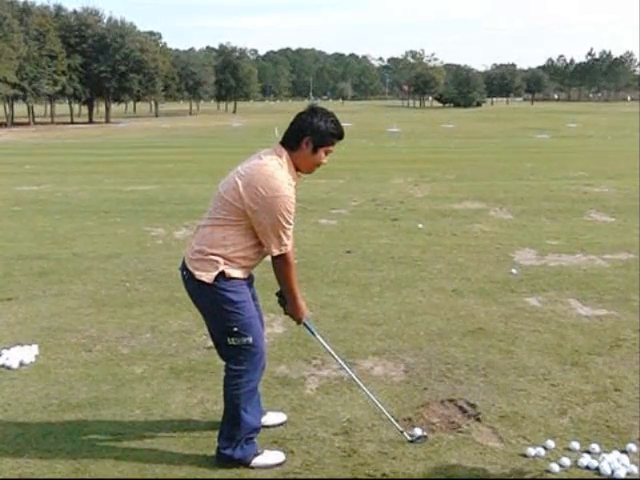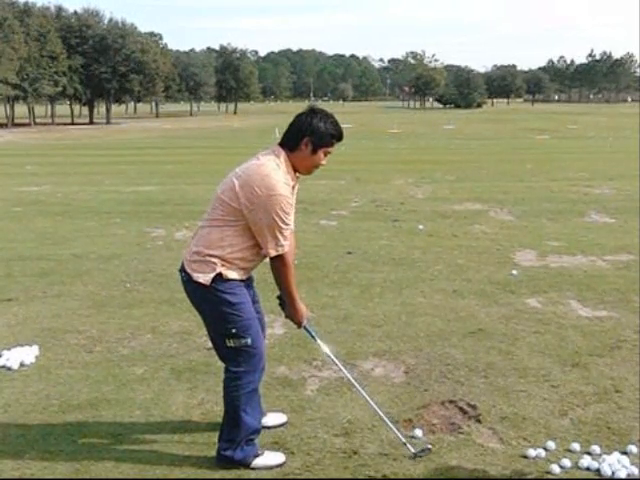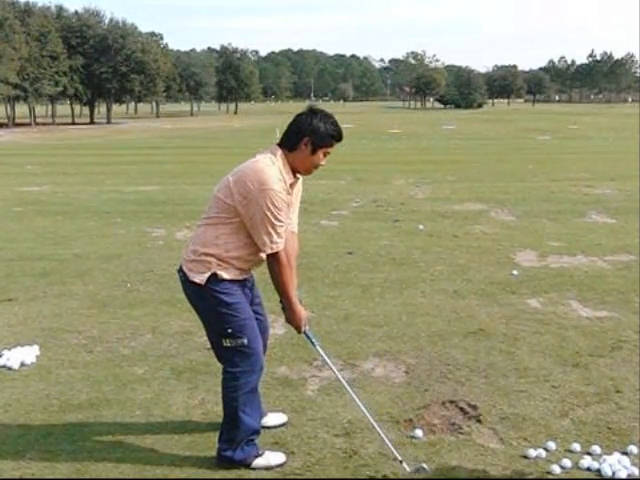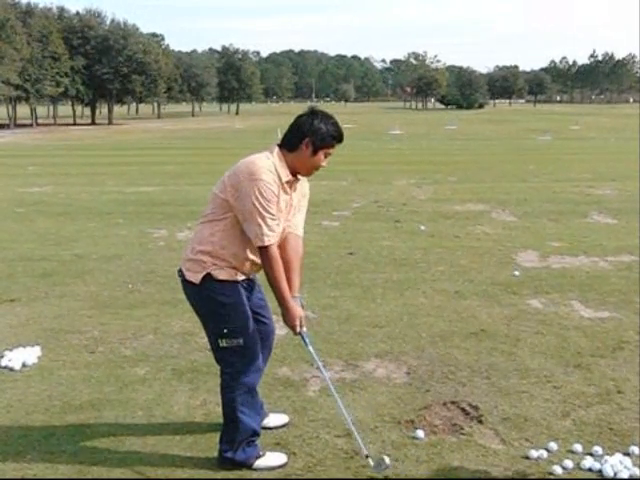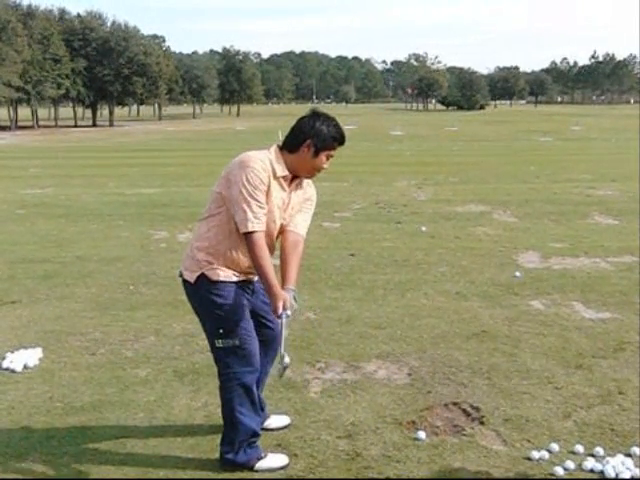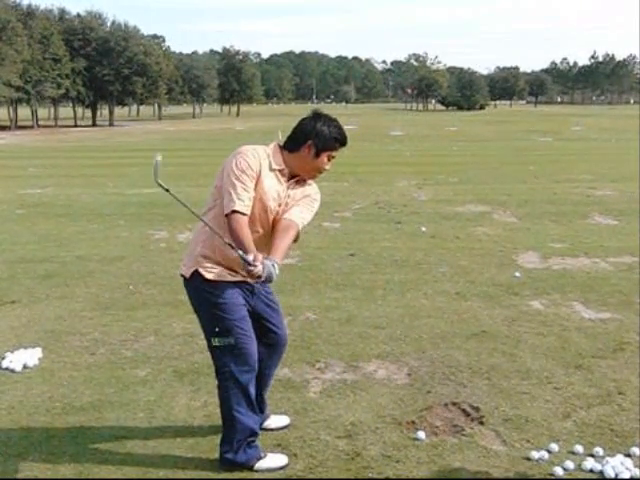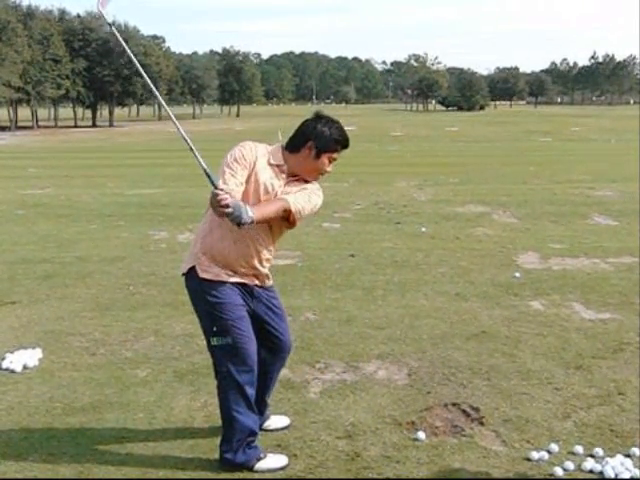
dt=0.7s
person 1, frame 1
left shoulder: (272, 161)
right shoulder: (274, 183)
left elbow: (281, 246)
right elbow: (281, 253)
left wrist: (288, 293)
right wrist: (294, 300)
left hip: (227, 267)
right hip: (214, 274)
left knee: (251, 341)
right knee: (247, 356)
left ankle: (249, 412)
right ankle: (236, 447)
person 1, frame 2
left shoulder: (278, 167)
right shoulder: (272, 183)
left elbow: (286, 239)
right elbow: (279, 255)
left wrist: (289, 296)
right wrist: (294, 303)
left hip: (230, 270)
right hip: (213, 275)
left knee: (253, 340)
right knee: (247, 356)
left ankle: (248, 412)
right ankle: (237, 448)
person 1, frame 3
left shoulder: (291, 176)
right shoulder: (267, 180)
left elbow: (289, 237)
right elbow: (275, 253)
left wrist: (293, 297)
right wrist: (292, 305)
left hip: (235, 270)
right hip: (211, 275)
left knee: (257, 339)
right knee: (245, 356)
left ankle: (249, 412)
right ankle: (237, 448)
person 1, frame 4
left shoulder: (299, 183)
right shoulder: (259, 174)
left elbow: (291, 239)
right elbow: (267, 247)
left wrist: (295, 297)
right wrist: (287, 303)
left hip: (239, 272)
right hip: (210, 274)
left knee: (262, 337)
right knee: (242, 357)
left ankle: (250, 411)
right ankle: (239, 448)
person 1, frame 5
left shoulder: (305, 192)
right shoulder: (253, 167)
left elbow: (293, 239)
right elbow: (252, 235)
left wrist: (289, 289)
right wrist: (274, 290)
left hip: (246, 275)
right hip: (211, 274)
left knee: (268, 339)
right knee: (242, 358)
left ankle: (251, 412)
right ankle: (240, 450)
person 1, frame 6
left shoulder: (308, 192)
right shoulder: (249, 159)
left elbow: (289, 226)
right elbow: (235, 214)
left wrist: (271, 263)
right wrist: (251, 255)
left hip: (251, 275)
right hip: (211, 272)
left knee: (273, 339)
right knee: (240, 358)
left ankle: (252, 413)
right ankle: (239, 450)
person 1, frame 7
left shoulder: (311, 192)
right shoulder: (249, 154)
left elbow: (281, 206)
right elbow: (220, 199)
left wrist: (245, 210)
right wrist: (223, 201)
left hip: (256, 278)
right hip: (212, 273)
left knee: (278, 344)
right knee: (239, 359)
left ankle: (253, 414)
right ankle: (240, 450)
